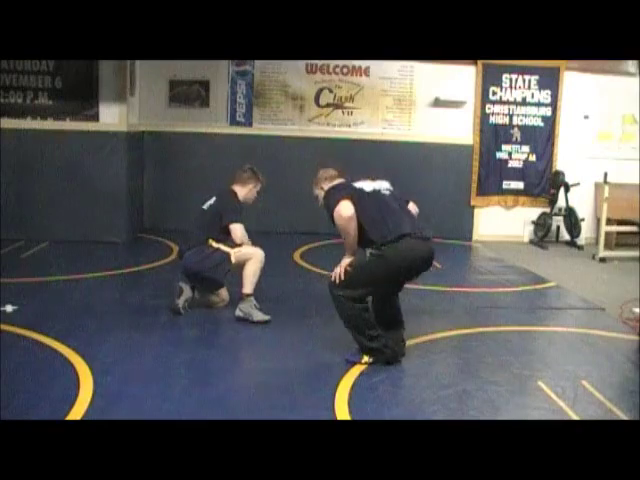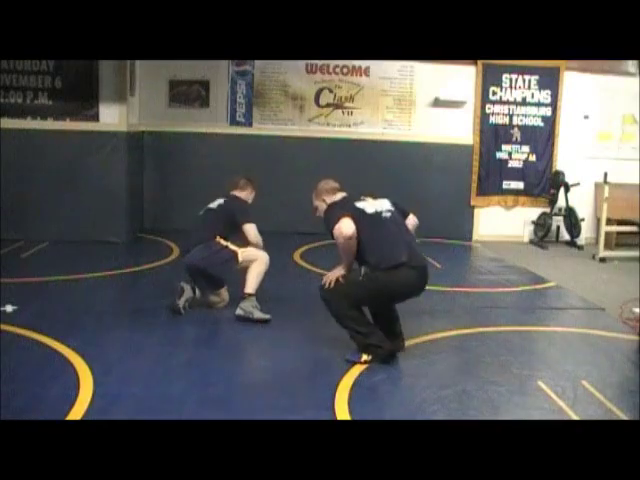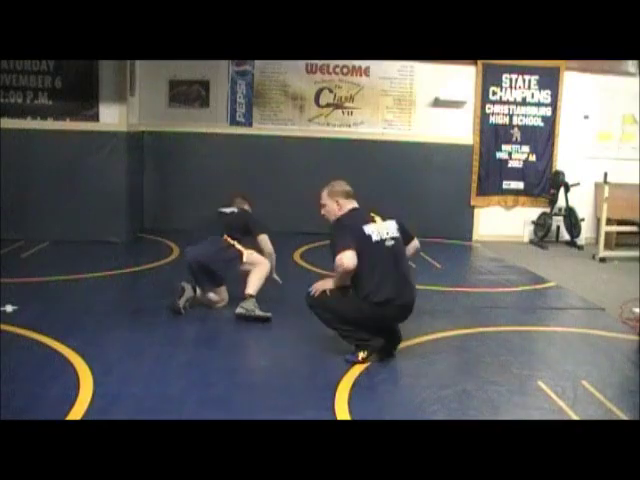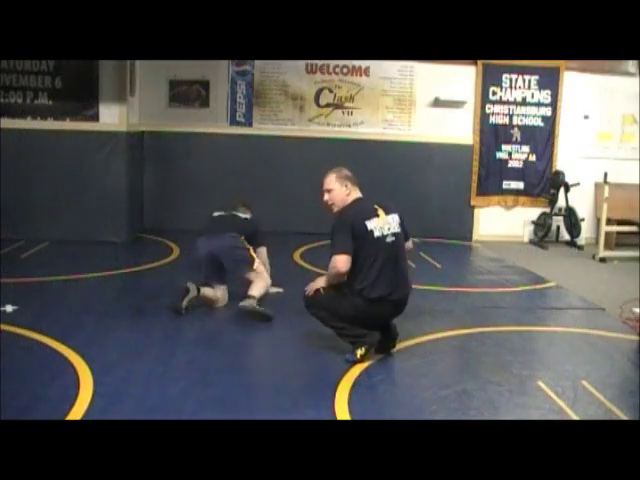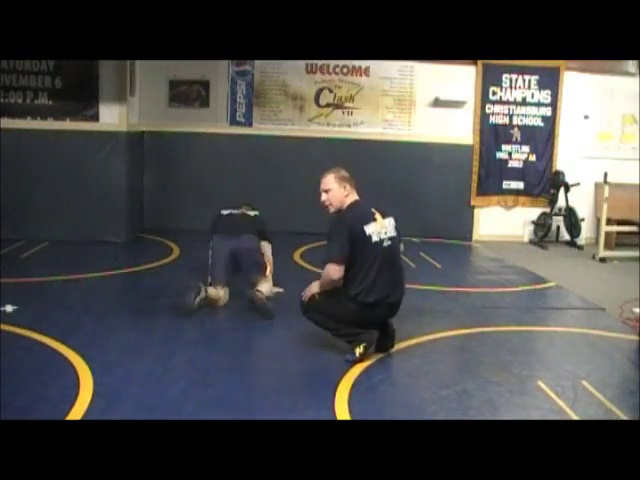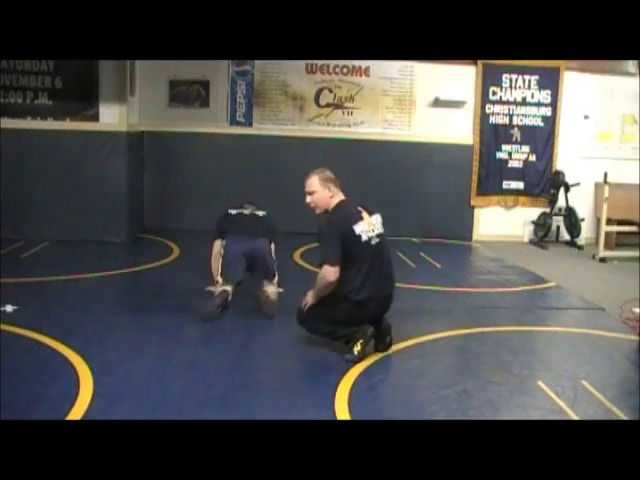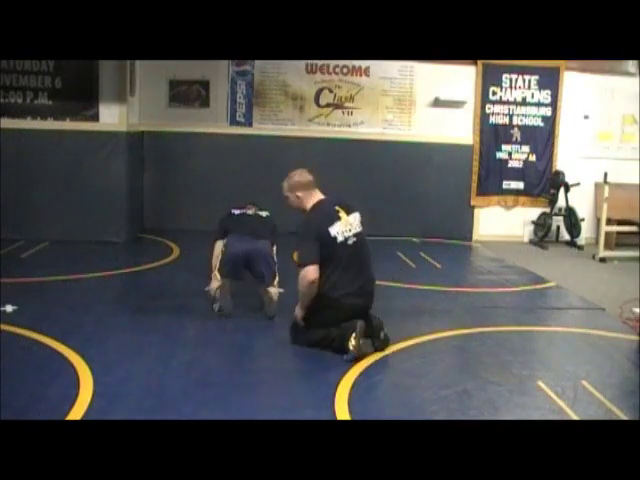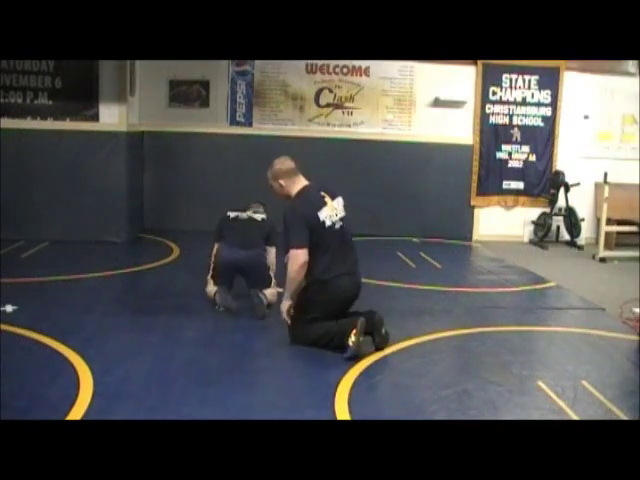
dt=0.2s
person 1, frame 1
left shoulder: (333, 192)
right shoulder: (377, 185)
left elbow: (345, 213)
right elbow: (412, 209)
left wrist: (349, 255)
left hip: (397, 250)
right hip: (424, 247)
left knee: (342, 288)
right knee: (383, 289)
left ankle: (376, 351)
right ankle: (394, 345)
person 1, frame 2
left shoulder: (334, 209)
right shoulder: (379, 201)
left elbow: (347, 231)
right elbow: (412, 220)
left wrist: (344, 266)
left hip: (391, 274)
right hip: (418, 273)
left knee: (331, 291)
right knee: (376, 288)
left ankle: (373, 347)
right ankle: (392, 340)
person 1, frame 3
left shoulder: (342, 225)
right shoulder: (386, 219)
left elbow: (348, 264)
right elbow: (414, 244)
left wrist: (335, 282)
left hip: (378, 305)
right hip: (405, 304)
left knee: (317, 297)
left ankle: (366, 343)
right ankle: (389, 336)
person 1, frame 4
left shoulder: (345, 218)
right shoulder: (389, 211)
left elbow: (341, 266)
right elbow: (408, 245)
left wrist: (326, 280)
left hip: (373, 302)
right hip: (399, 300)
left knee: (314, 297)
left ankle: (363, 339)
right ankle: (385, 332)
person 1, frame 5
left shoulder: (342, 221)
right shoulder: (384, 214)
left elbow: (334, 274)
right elbow: (398, 248)
left wrist: (319, 286)
left hip: (366, 304)
right hip: (393, 302)
left knee: (309, 302)
left ankle: (361, 337)
right ankle: (382, 329)
person 1, frame 6
left shoulder: (331, 223)
right shoulder: (368, 211)
left elbow: (330, 276)
left wrist: (314, 295)
left hip: (360, 302)
right hip: (384, 299)
left knee: (306, 314)
left ankle: (357, 334)
right ankle: (377, 327)
person 1, frame 7
left shoulder: (309, 224)
right shoulder: (348, 208)
left elbow: (310, 276)
left wrist: (302, 307)
left hip: (340, 300)
right hip: (366, 295)
left knee: (299, 332)
left ankle: (348, 333)
right ankle: (368, 325)
person 1, frame 8
left shoulder: (295, 211)
right shoulder: (330, 194)
left elbow: (300, 260)
left wrist: (288, 298)
left hip: (327, 285)
right hip: (352, 280)
left knee: (299, 331)
right knee: (333, 315)
left ankle: (348, 330)
right ankle: (368, 322)
person 2, frame 1
left shoulder: (223, 198)
right shoulder: (231, 201)
right elbow: (239, 238)
right wrist: (249, 245)
left hip: (192, 260)
right hip: (201, 256)
left knee: (222, 299)
right knee: (257, 254)
left ankle: (189, 293)
right ankle: (246, 304)
person 2, frame 2
left shoulder: (219, 204)
right shoulder: (240, 204)
right elbow: (254, 239)
right wrist: (257, 250)
left hip: (192, 259)
right hip: (208, 252)
left knee: (222, 300)
right knee: (262, 258)
left ankle: (190, 293)
right ankle: (247, 303)
person 2, frame 3
left shoulder: (219, 214)
right shoulder: (248, 216)
right elbow: (268, 249)
right wrist: (272, 272)
left hip: (192, 254)
right hip: (215, 246)
left knee: (221, 299)
right knee: (263, 264)
left ankle: (192, 292)
right ankle: (248, 304)
person 2, frame 4
left shoulder: (215, 217)
right shoulder: (252, 222)
right elbow: (264, 260)
right wrist: (267, 285)
left hip: (204, 245)
right hip: (228, 244)
left knee: (220, 299)
right knee: (263, 279)
left ankle: (194, 291)
right ankle: (250, 301)
person 2, frame 5
left shoulder: (220, 216)
right shoulder: (259, 219)
left elbow: (214, 250)
right elbow: (268, 255)
left wrist: (214, 281)
right wrist: (270, 286)
left hip: (220, 243)
right hip: (248, 244)
left knee: (221, 297)
right knee: (265, 284)
left ankle: (204, 292)
right ankle: (259, 294)
person 2, frame 6
left shoulder: (226, 216)
right shoulder: (265, 218)
left elbow: (216, 253)
right elbow: (271, 252)
left wrist: (217, 283)
right wrist: (273, 283)
left hip: (233, 244)
right hip: (261, 246)
right knee: (271, 288)
left ankle: (222, 294)
right ankle: (266, 294)
person 2, frame 7
left shoulder: (228, 217)
right shoulder: (268, 219)
left elbow: (217, 253)
right elbow: (272, 253)
left wrist: (215, 280)
right wrist: (273, 284)
left hip: (233, 244)
right hip: (262, 247)
left knee: (216, 286)
right knee: (273, 291)
left ankle: (222, 292)
right ankle: (269, 294)
person 2, frame 8
left shoulder: (226, 218)
right shoulder: (267, 222)
left elbow: (215, 252)
right elbow: (271, 259)
right wrist: (271, 283)
left hip: (225, 253)
right hip: (254, 255)
left knee: (211, 289)
right knee: (271, 293)
left ankle: (219, 295)
right ankle: (262, 297)
